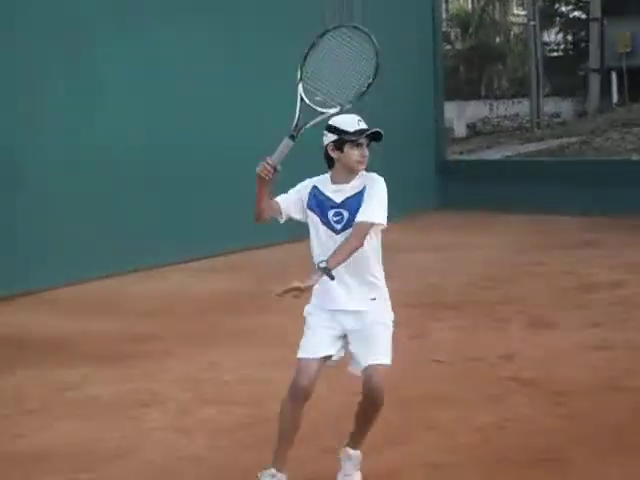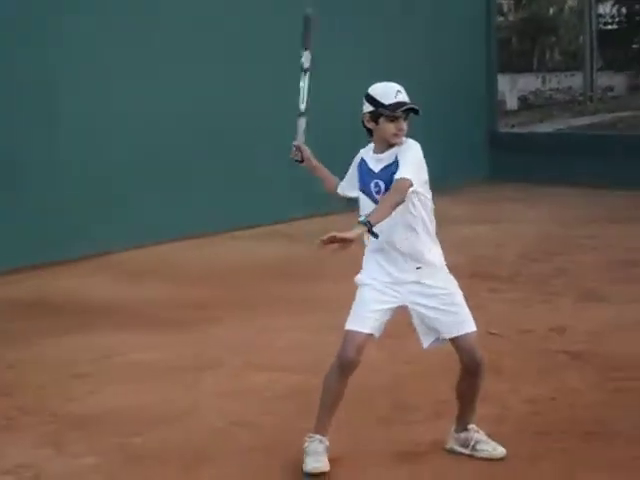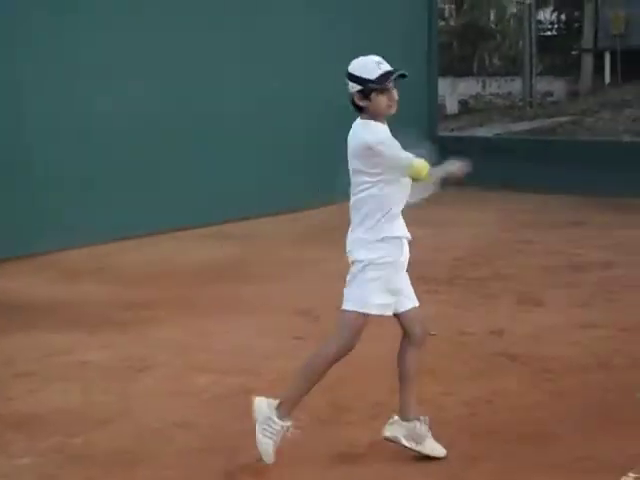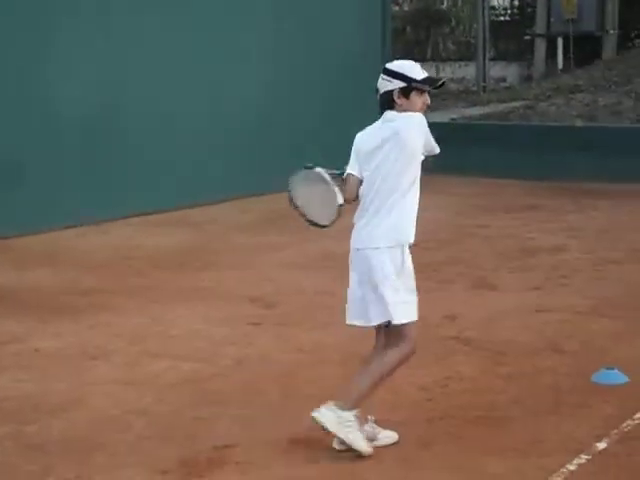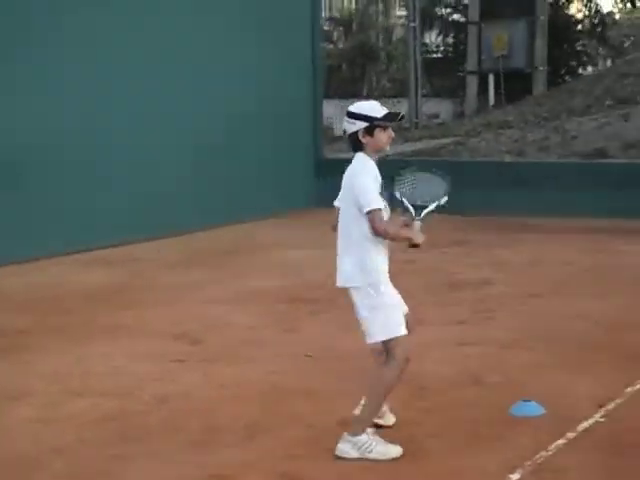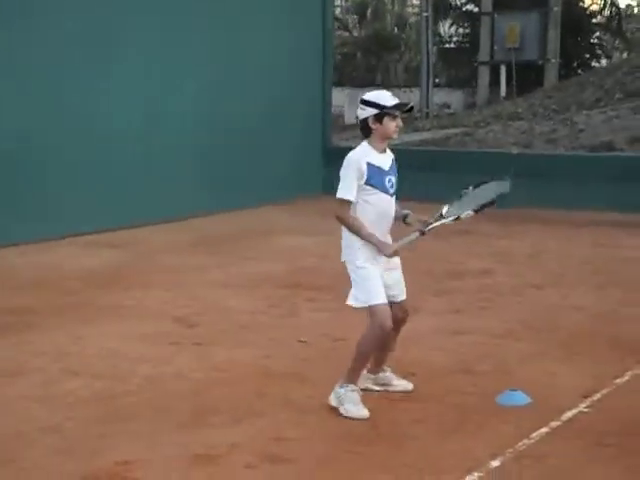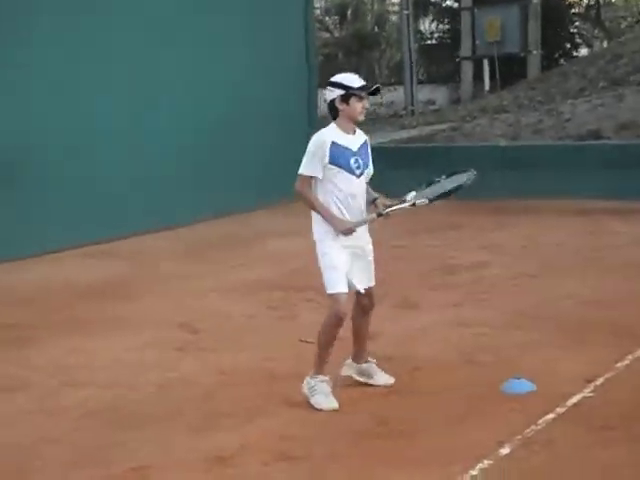
dt=0.5s
person 1, frame 1
left shoulder: (373, 185)
right shoulder: (310, 189)
left elbow: (358, 238)
right elbow: (263, 215)
left wrist: (320, 272)
right wrist: (263, 183)
left hip: (370, 303)
right hip: (326, 304)
left knee: (374, 388)
right knee: (301, 385)
person 1, frame 2
left shoulder: (409, 150)
right shoulder: (362, 160)
left elbow: (400, 193)
right elbow: (346, 191)
left wrist: (362, 229)
right wrist: (310, 160)
left hip: (428, 273)
right hip: (380, 275)
left knee: (473, 357)
right knee: (348, 355)
left ankle: (463, 432)
right ankle: (318, 438)
person 1, frame 3
left shoulder: (375, 128)
right shoulder: (370, 137)
right elbow: (413, 170)
left wrist: (419, 166)
right wrist: (444, 169)
left hip: (390, 244)
right hip: (376, 247)
left knee: (415, 332)
right knee: (346, 337)
left ankle: (408, 421)
right ankle: (279, 412)
person 1, frame 4
left shoulder: (365, 135)
right shoulder: (413, 123)
left elbow: (350, 193)
right elbow: (429, 153)
left hip: (364, 244)
right hip: (388, 245)
left knee: (386, 340)
right knee: (405, 342)
left ankle: (358, 425)
right ankle: (340, 410)
person 1, frame 5
left shoulder: (356, 170)
right shoulder: (365, 171)
left elbow: (340, 222)
right elbow: (378, 227)
left wrist: (391, 223)
right wrist: (410, 234)
left hip: (361, 272)
right hip: (368, 275)
left knee: (394, 345)
right knee: (398, 356)
left ankle: (375, 405)
right ankle: (356, 436)
person 1, frame 6
left shoulder: (390, 158)
right shoulder: (356, 160)
right elbow: (341, 211)
left wrist: (405, 216)
right wrist: (376, 243)
left hip: (385, 251)
right hip: (363, 253)
left knee: (400, 314)
right knee: (382, 323)
left ankle: (377, 372)
right ankle: (346, 388)
person 1, frame 7
left shoulder: (363, 140)
right shoulder: (323, 140)
right elbow: (302, 187)
left wrist: (376, 199)
right wrist: (334, 219)
left hip: (359, 234)
right hip: (332, 236)
left knee: (366, 302)
right knee: (340, 310)
left ankle: (359, 362)
right ankle: (316, 378)
